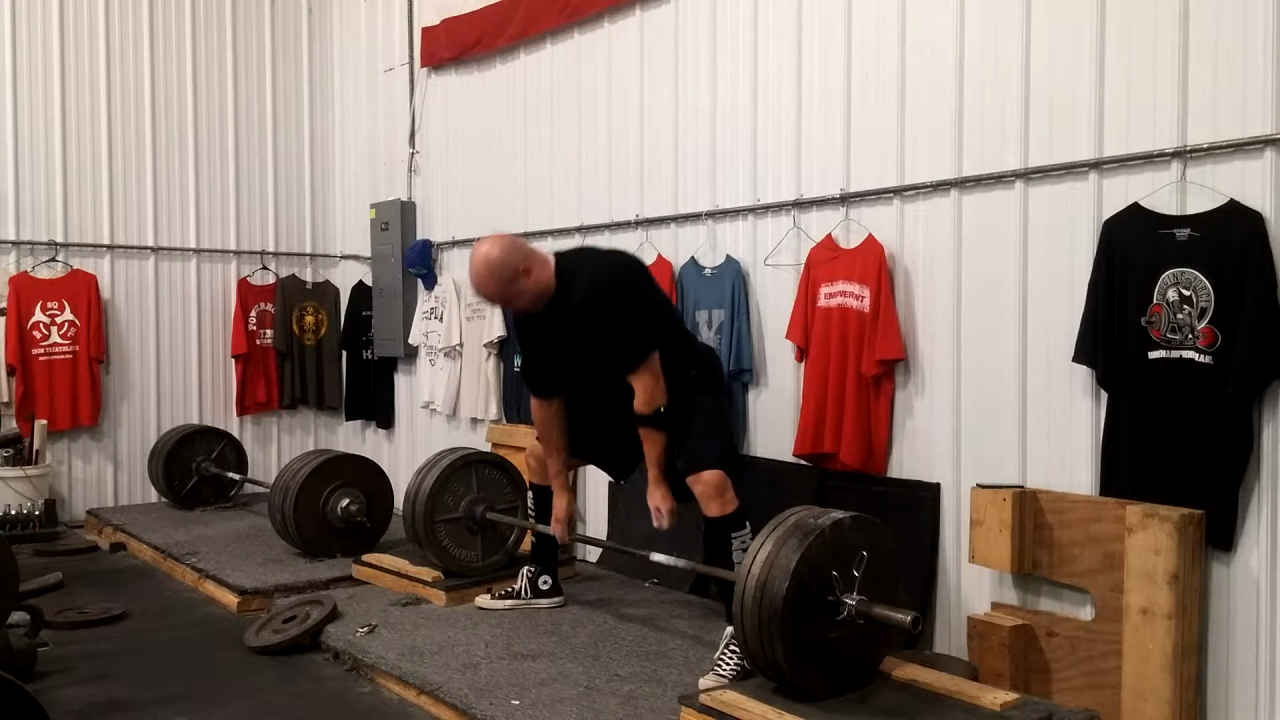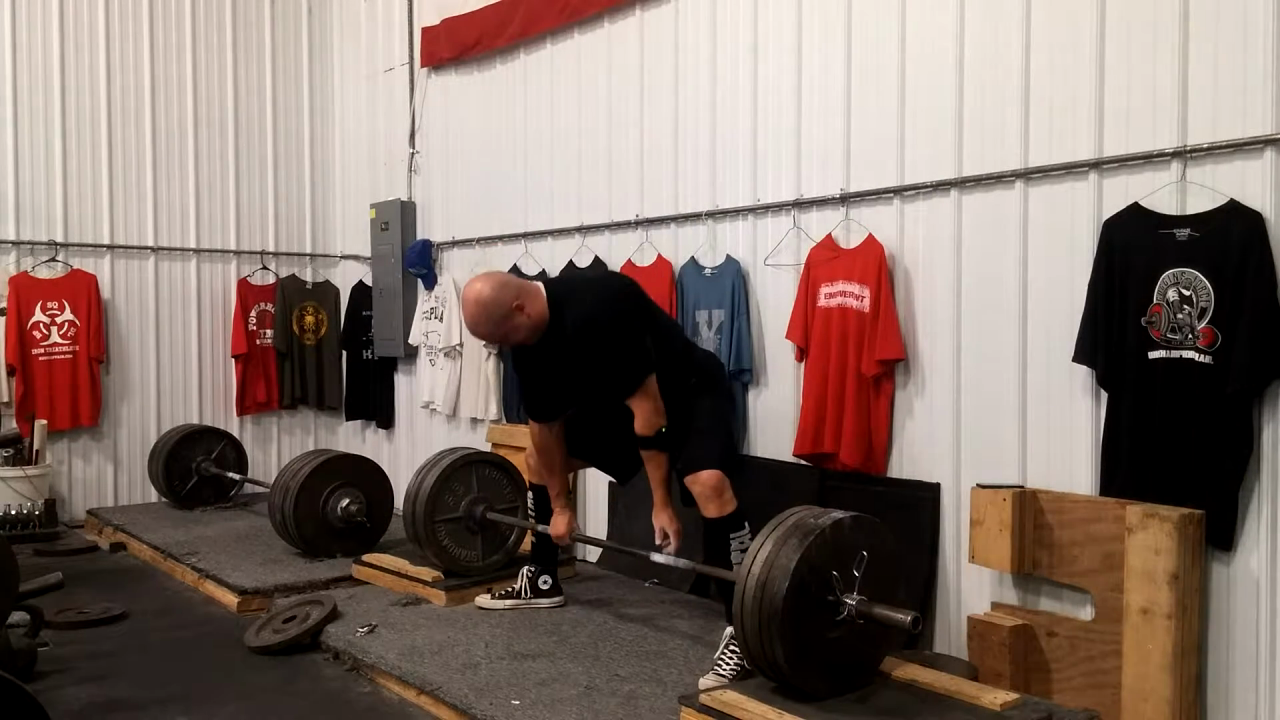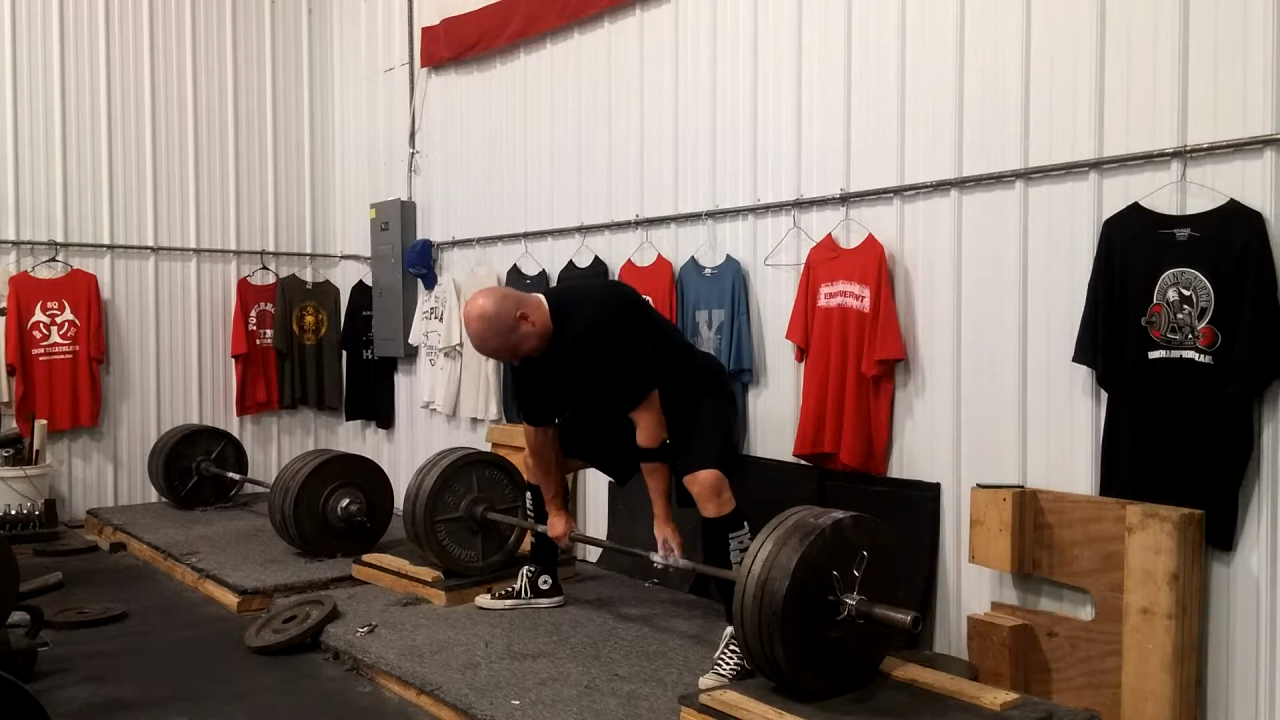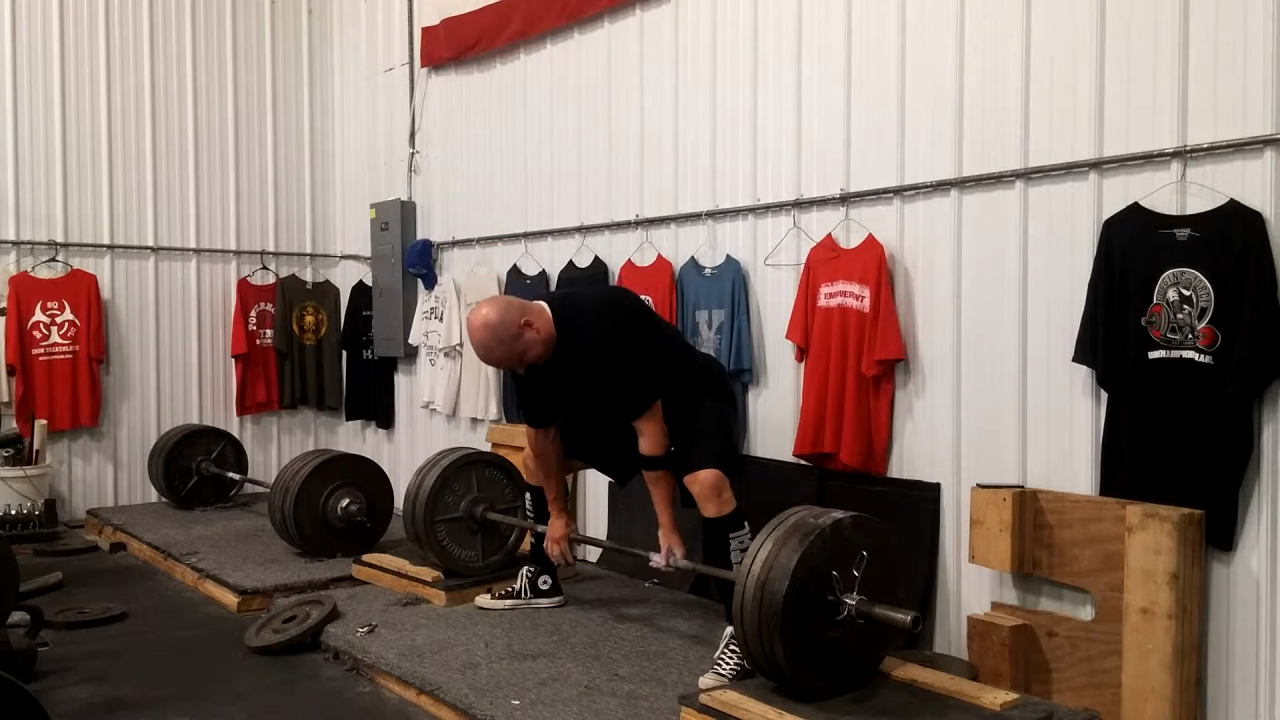
dt=0.2s
person 1, frame 1
left shoulder: (607, 282)
right shoulder: (530, 311)
left elbow: (648, 383)
right elbow: (546, 400)
left wrist: (656, 481)
right wrist: (561, 490)
left hip: (685, 386)
left knee: (710, 483)
right knee: (538, 457)
left ankle: (741, 631)
right ankle: (541, 580)
person 1, frame 2
left shoulder: (600, 309)
right shoulder: (526, 336)
left elbow: (646, 406)
right elbow: (544, 424)
left wrist: (661, 504)
right wrist: (559, 506)
left hip: (689, 393)
left knee: (708, 484)
right knee: (538, 460)
left ankle: (740, 631)
right ankle: (541, 580)
person 1, frame 3
left shoulder: (603, 321)
right shoulder: (525, 343)
left elbow: (648, 419)
right elbow: (541, 429)
left wrist: (662, 518)
right wrist: (556, 509)
left hip: (691, 396)
left knee: (706, 484)
right knee: (535, 460)
left ankle: (740, 631)
right ankle: (541, 580)
person 1, frame 4
left shoulder: (605, 329)
right shoulder: (525, 345)
left elbow: (650, 429)
right elbow: (544, 432)
left wrist: (667, 527)
right wrist: (557, 512)
left hip: (691, 398)
left knee: (707, 484)
right knee: (535, 461)
left ankle: (740, 631)
right ankle: (540, 581)
